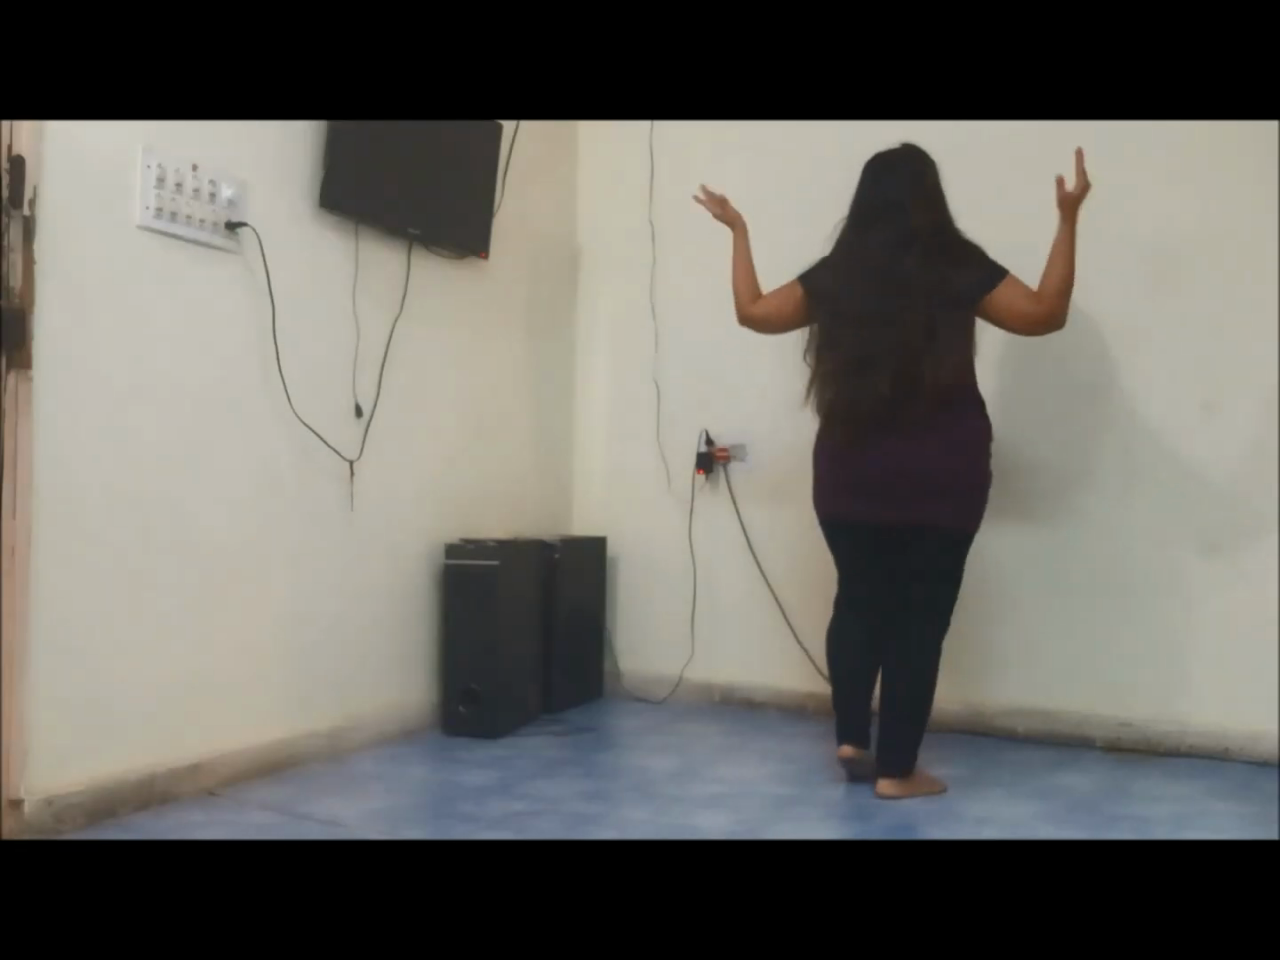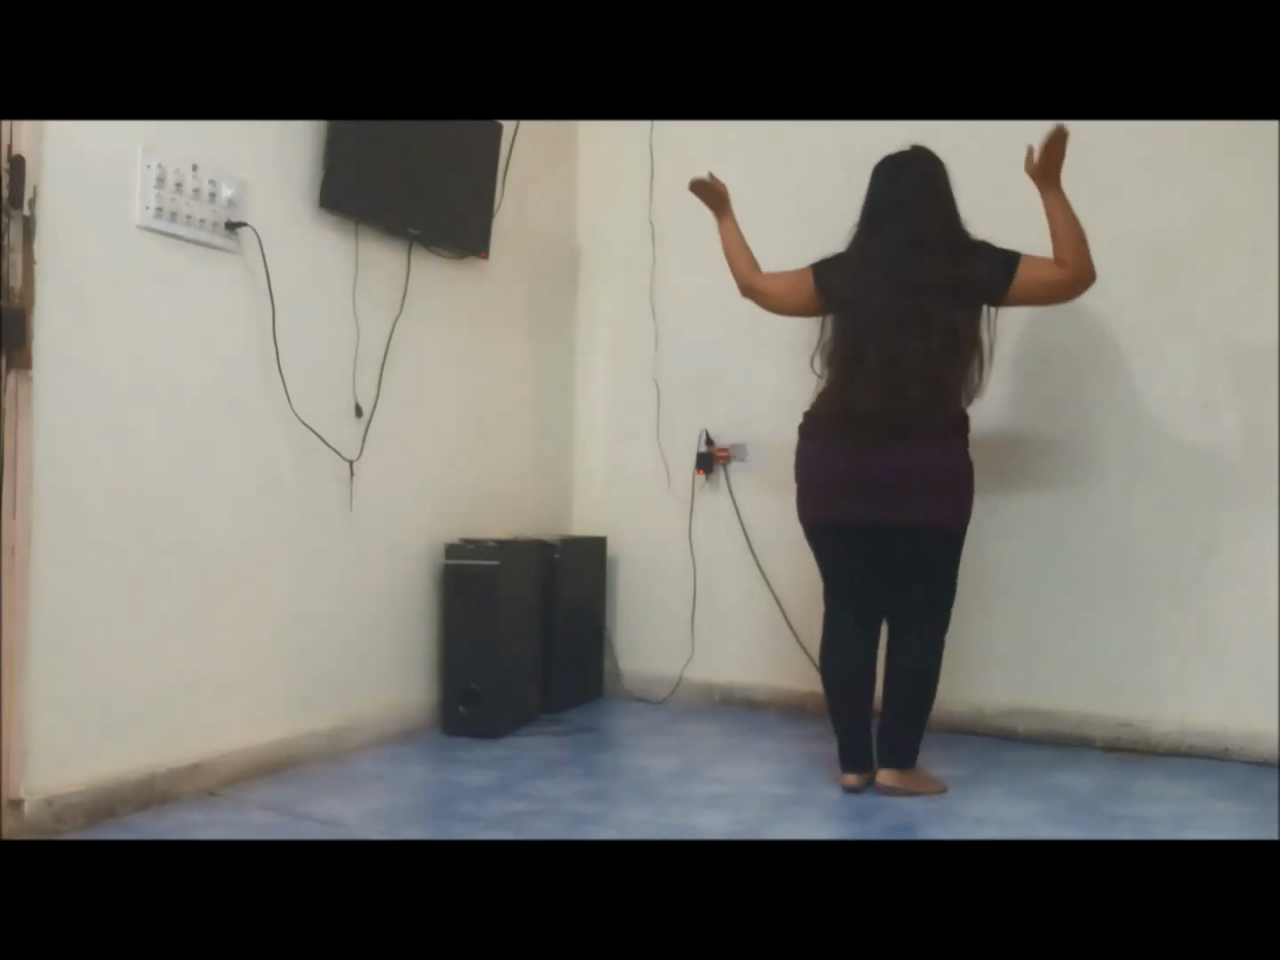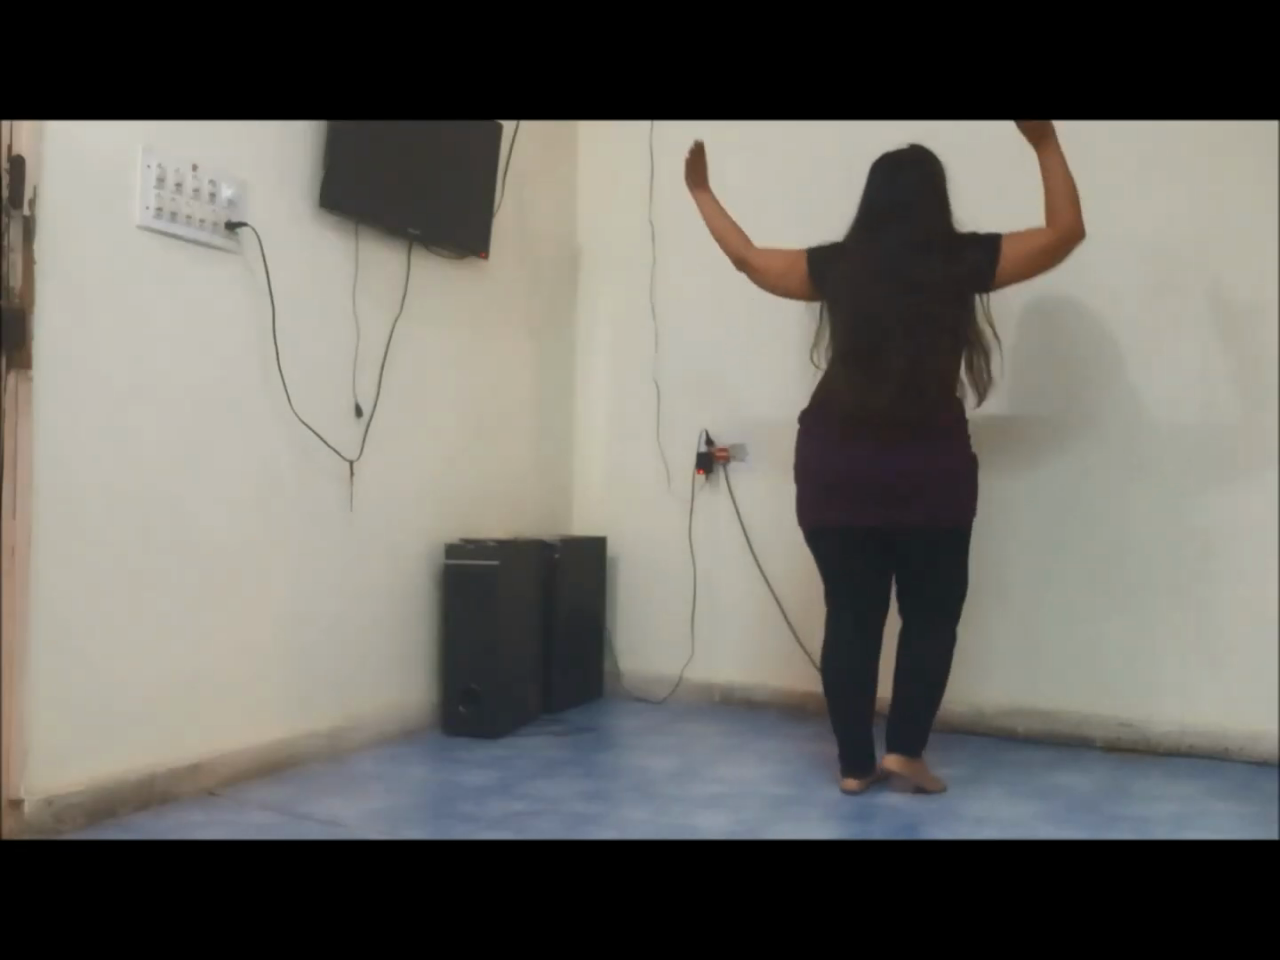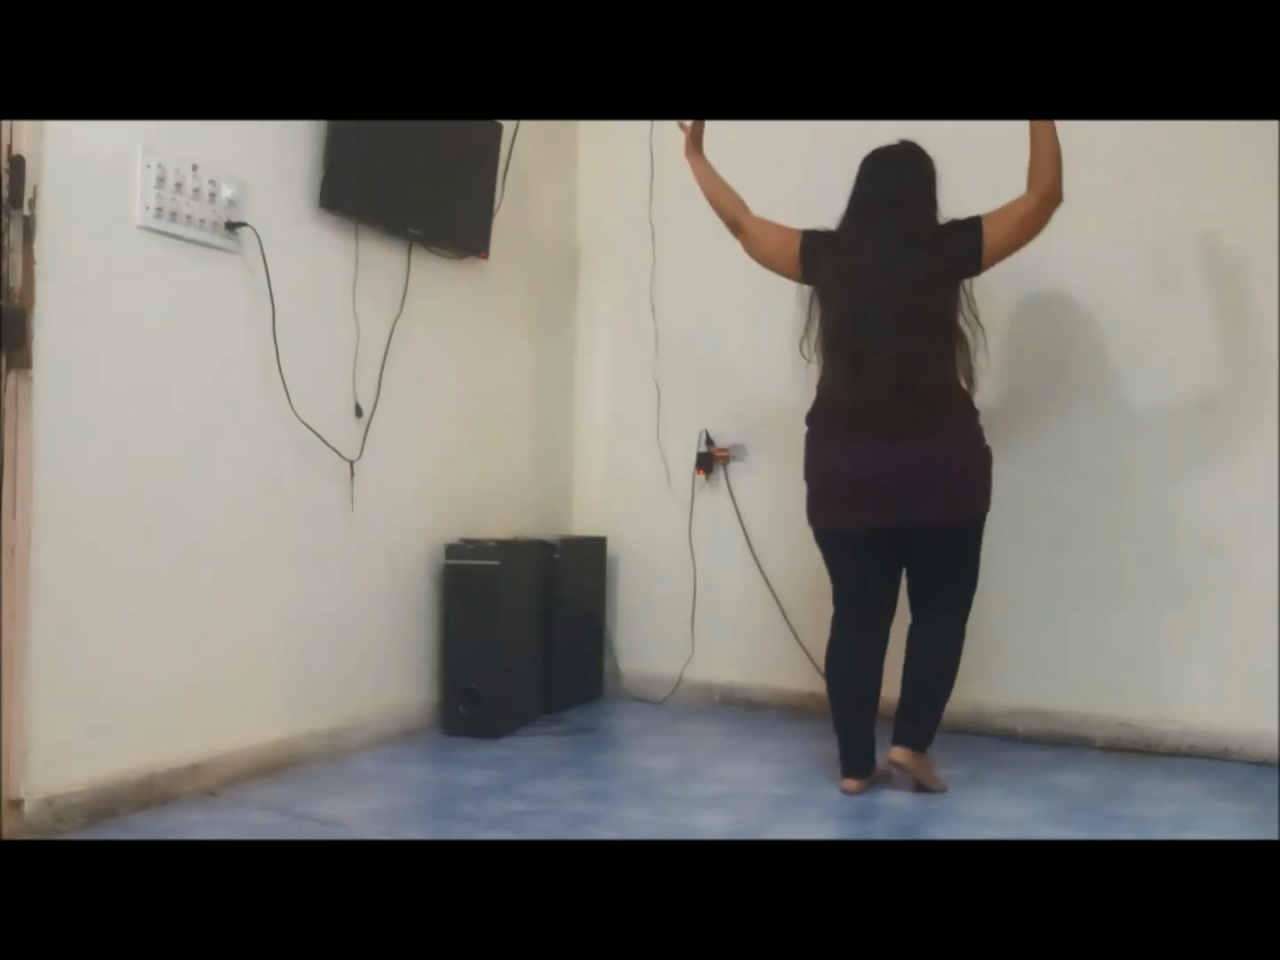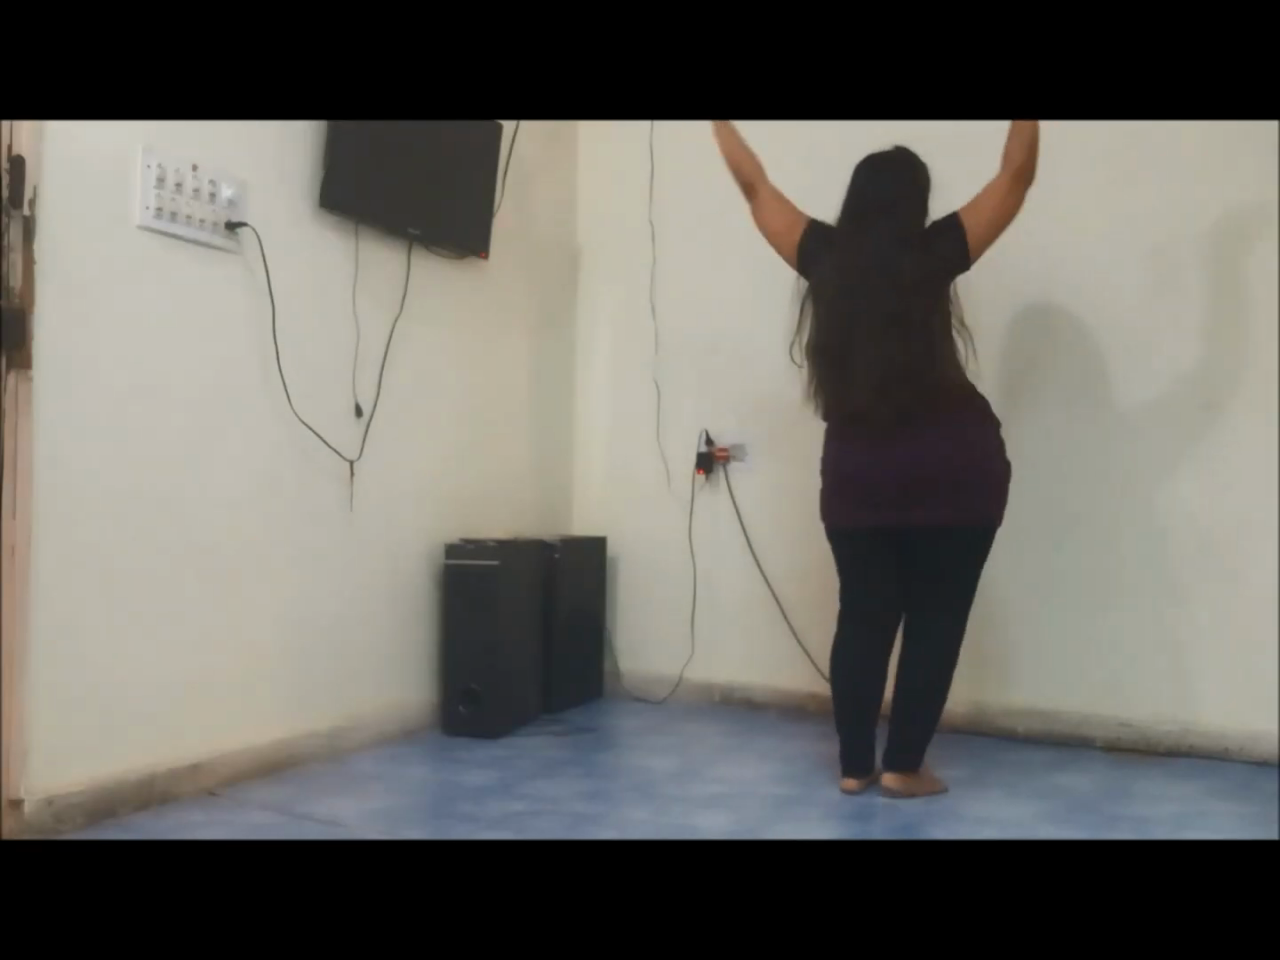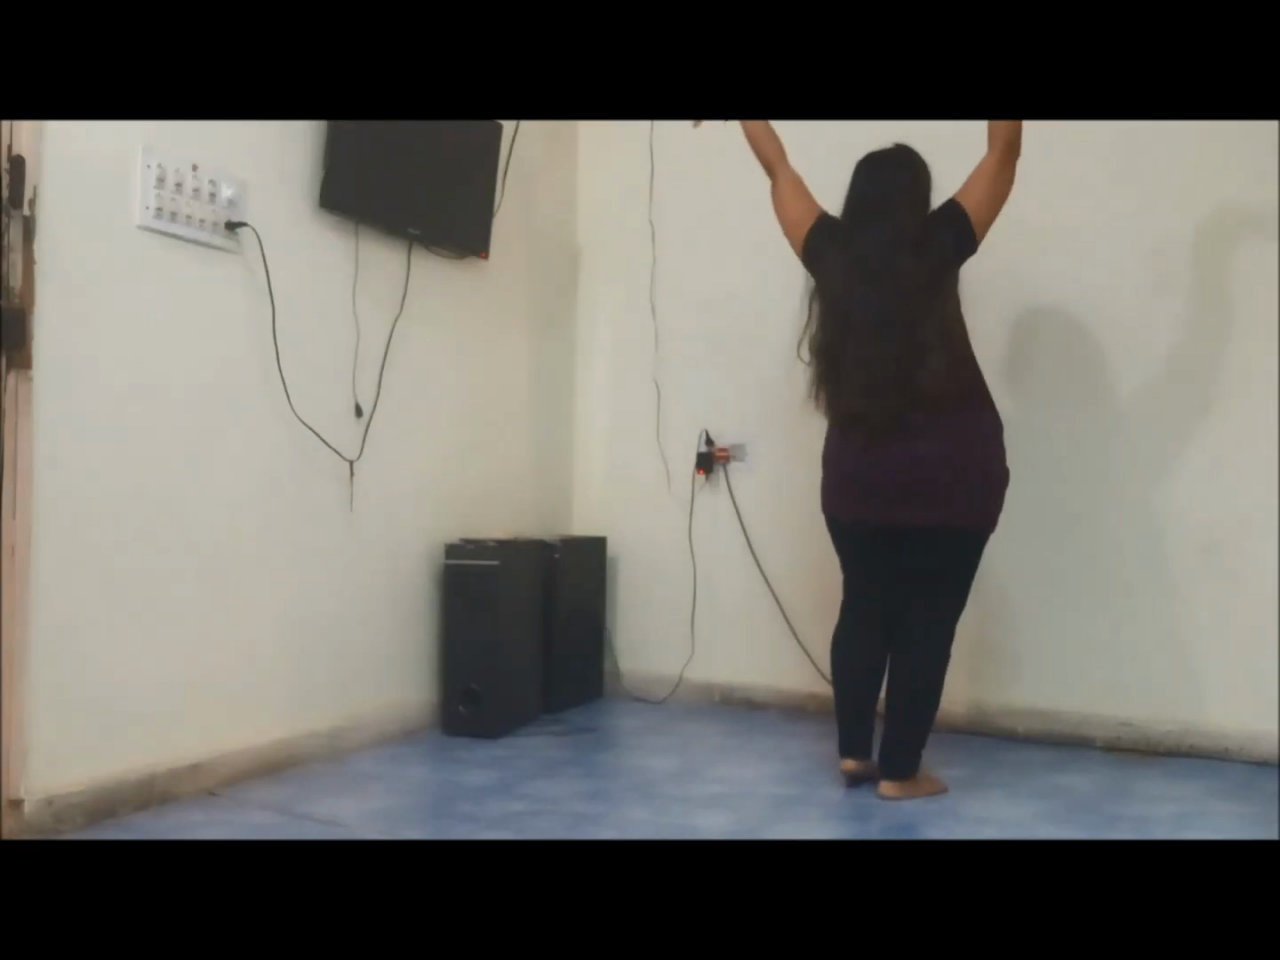
dt=0.2s
person 1, frame 1
left shoulder: (838, 274)
right shoulder: (956, 269)
left elbow: (752, 312)
right elbow: (1046, 314)
left wrist: (738, 232)
right wrist: (1068, 221)
left hip: (850, 465)
right hip: (939, 471)
left knee: (858, 603)
right knee: (919, 618)
left ankle: (852, 740)
right ankle: (897, 768)
person 1, frame 2
left shoulder: (845, 273)
right shoulder: (967, 269)
left elbow: (757, 288)
right elbow: (1074, 275)
left wrist: (723, 217)
right wrist: (1050, 187)
left hip: (834, 467)
right hip: (926, 474)
left knee: (847, 615)
right knee: (919, 619)
left ankle: (853, 760)
right ankle: (897, 761)
person 1, frame 3
left shoulder: (840, 267)
right shoulder: (959, 264)
left elbow: (748, 259)
right elbow: (1064, 232)
left wrist: (701, 191)
right wrist: (1045, 145)
left hip: (835, 468)
right hip: (929, 471)
left knee: (851, 617)
right knee: (932, 615)
left ankle: (854, 764)
right ankle: (905, 750)
person 1, frame 4
left shoulder: (828, 258)
right shoulder: (946, 254)
left elbow: (740, 220)
right elbow: (1044, 195)
left wrist: (696, 152)
right wrist: (1041, 129)
left hip: (845, 468)
right hip: (941, 466)
left knee: (857, 617)
right knee: (940, 611)
left ankle: (855, 764)
right ankle: (910, 744)
person 1, frame 5
left shoulder: (824, 258)
right shoulder: (934, 254)
left elbow: (753, 186)
right elbow: (1018, 175)
left wrist: (719, 128)
left hip: (857, 469)
right hip: (952, 469)
left knee: (863, 618)
right knee: (935, 621)
left ankle: (854, 764)
right ankle: (903, 766)
person 1, frame 6
left shoulder: (832, 254)
right shoulder: (936, 249)
left elbow: (778, 169)
right elbow: (1003, 156)
left wrist: (753, 129)
left hip: (857, 466)
right hip: (949, 469)
left knee: (864, 610)
right knee: (926, 621)
left ankle: (853, 751)
right ankle: (900, 770)
